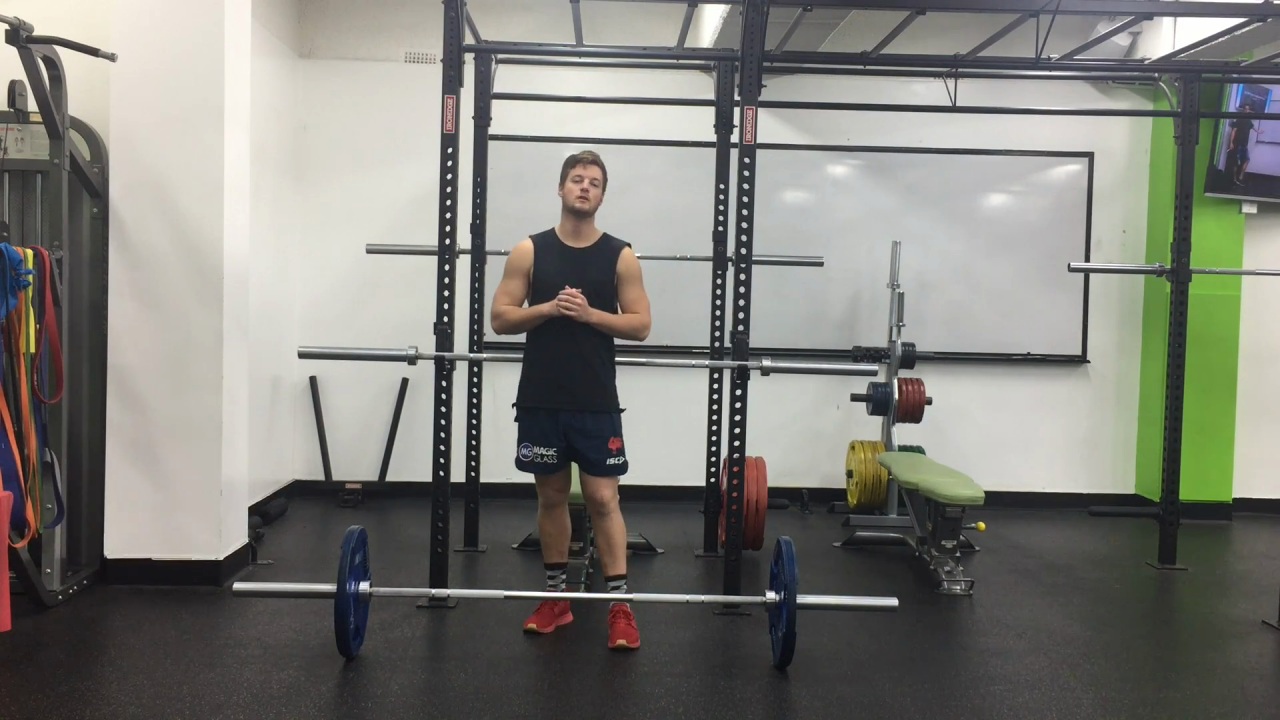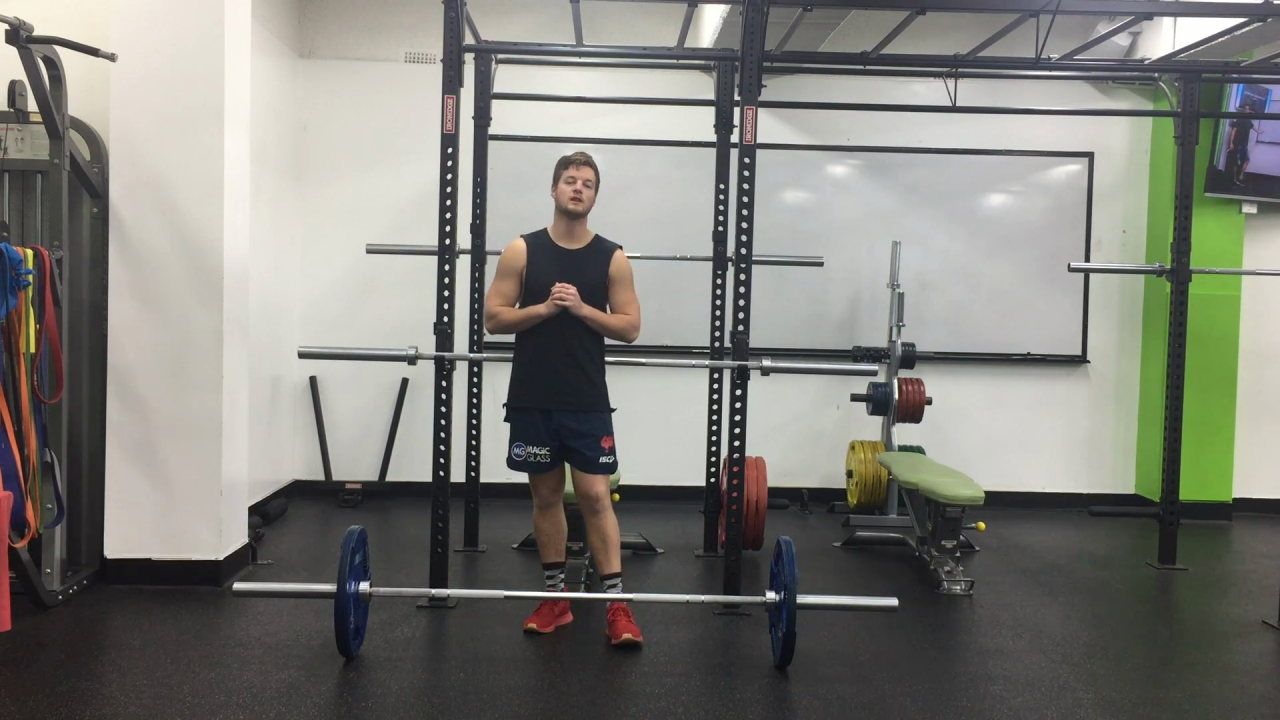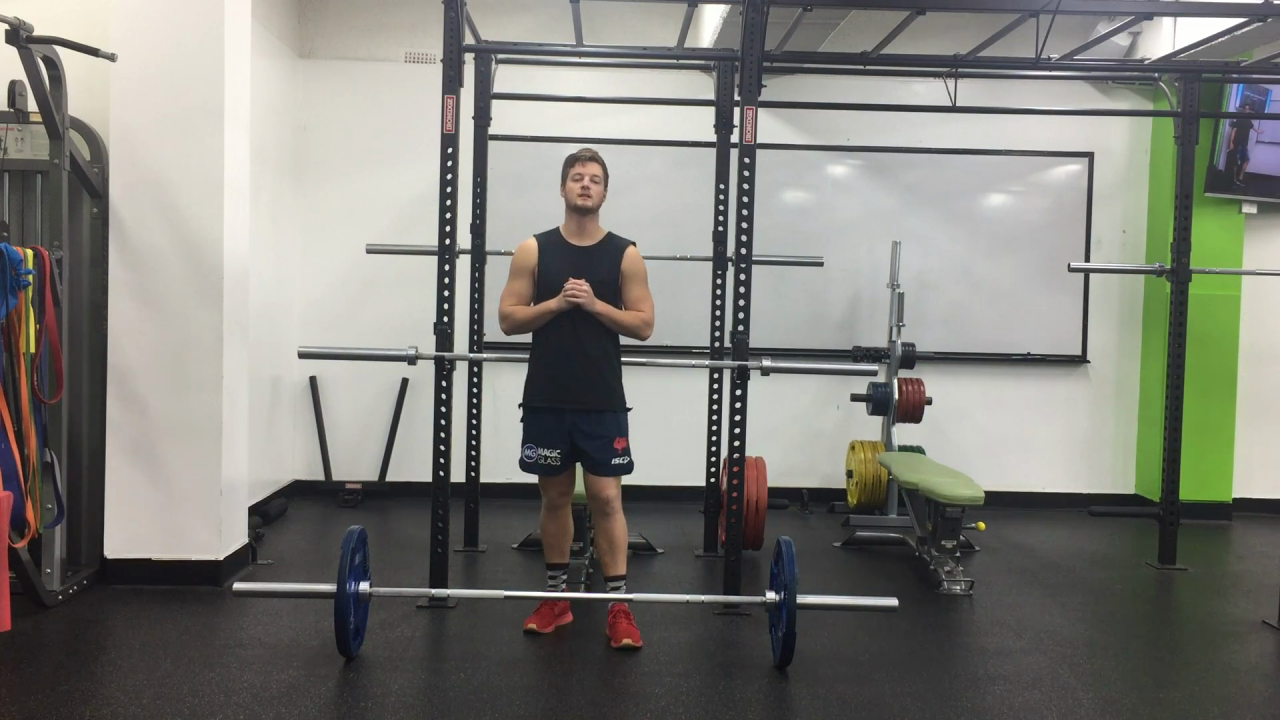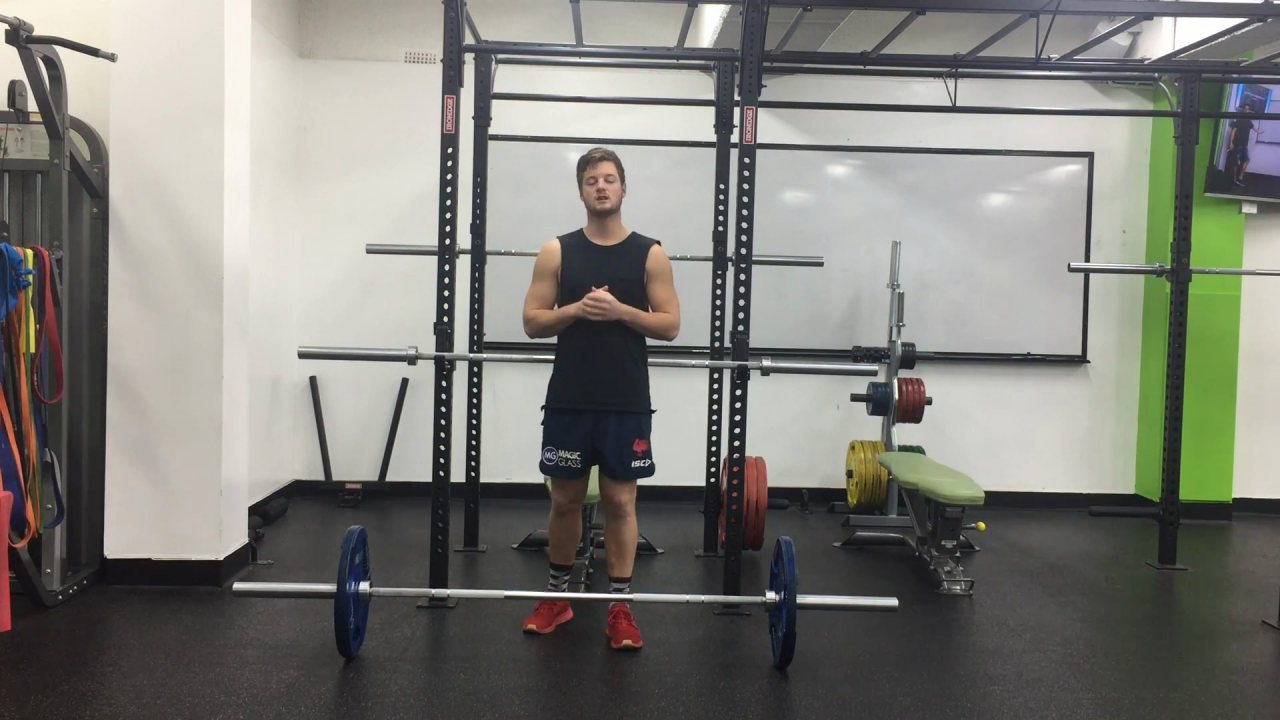
dt=0.5s
person 1, frame 1
left shoulder: (620, 255)
right shoulder: (529, 250)
left elbow: (641, 325)
right elbow: (500, 317)
left wrist: (590, 313)
right wrist: (548, 307)
left hip: (596, 400)
right hip: (540, 397)
left knee: (603, 499)
right knee: (551, 497)
left ankle: (620, 606)
right ankle: (556, 596)
person 1, frame 2
left shoulder: (612, 257)
right shoulder: (521, 251)
left elbow: (630, 327)
right elbow: (493, 318)
left wrist: (583, 308)
right wrist: (543, 308)
left hip: (587, 399)
right hip: (532, 397)
left knee: (596, 496)
right knee: (546, 495)
left ankle: (616, 604)
right ankle: (555, 597)
person 1, frame 3
left shoulder: (625, 254)
right shoulder: (534, 249)
left elbow: (643, 324)
right elbow: (508, 318)
left wrist: (595, 303)
right wrist: (556, 302)
left hip: (602, 400)
right hip: (546, 397)
left knee: (606, 498)
right knee: (554, 497)
left ankle: (618, 606)
right ankle: (556, 597)
person 1, frame 4
left shoulder: (649, 253)
right shoulder: (557, 251)
left elbow: (670, 324)
right elbow: (532, 321)
left wrist: (620, 309)
right wrist: (576, 309)
left hip: (626, 401)
right hip: (568, 398)
left knee: (620, 501)
right knee: (565, 500)
left ankle: (620, 607)
right ankle: (557, 596)
